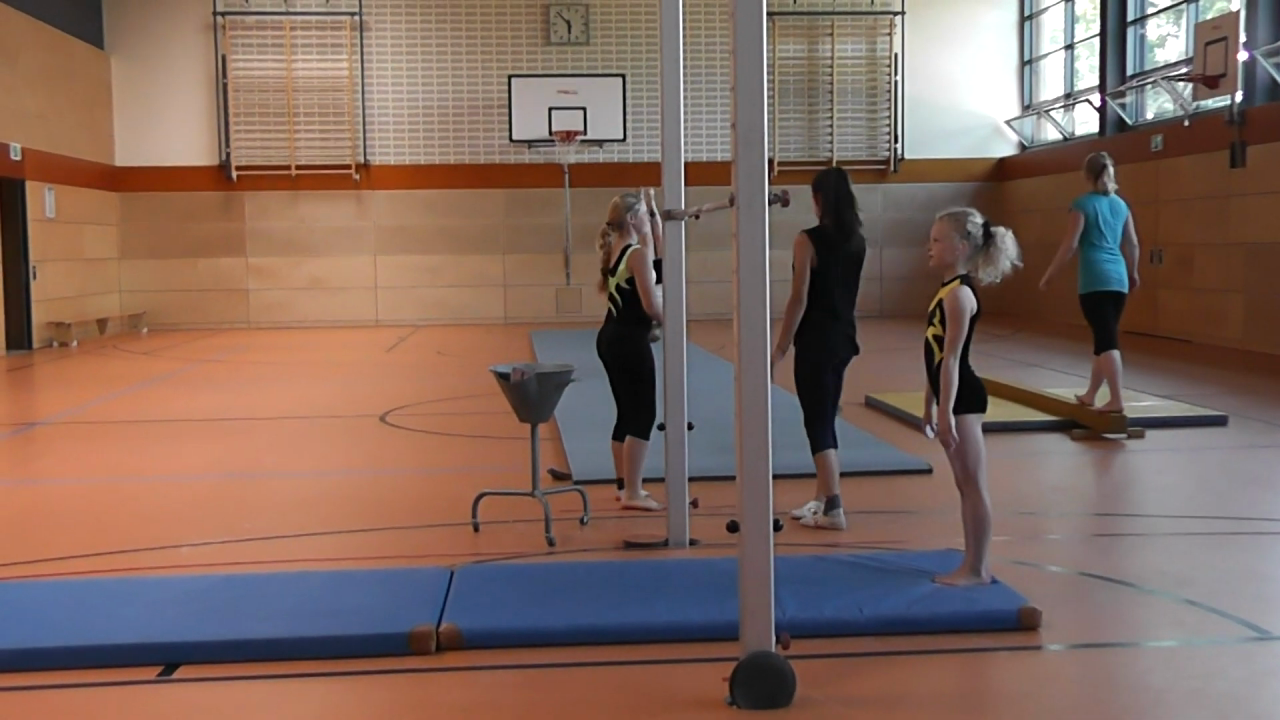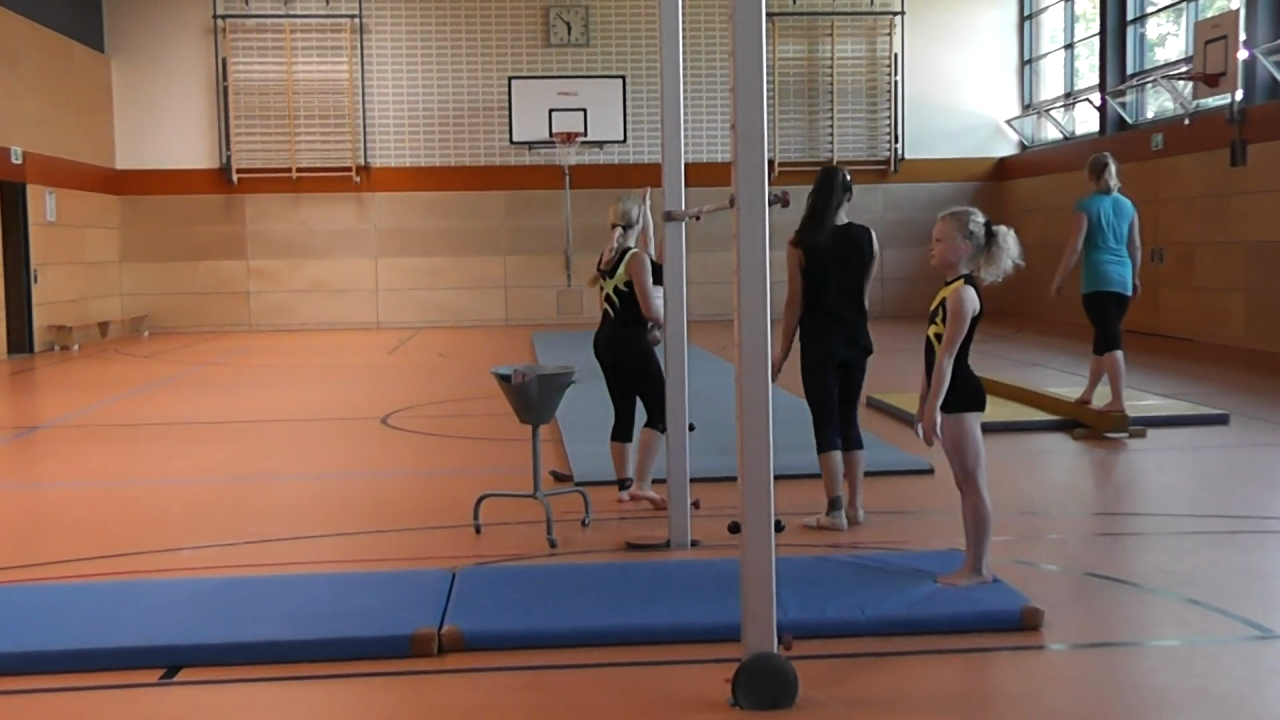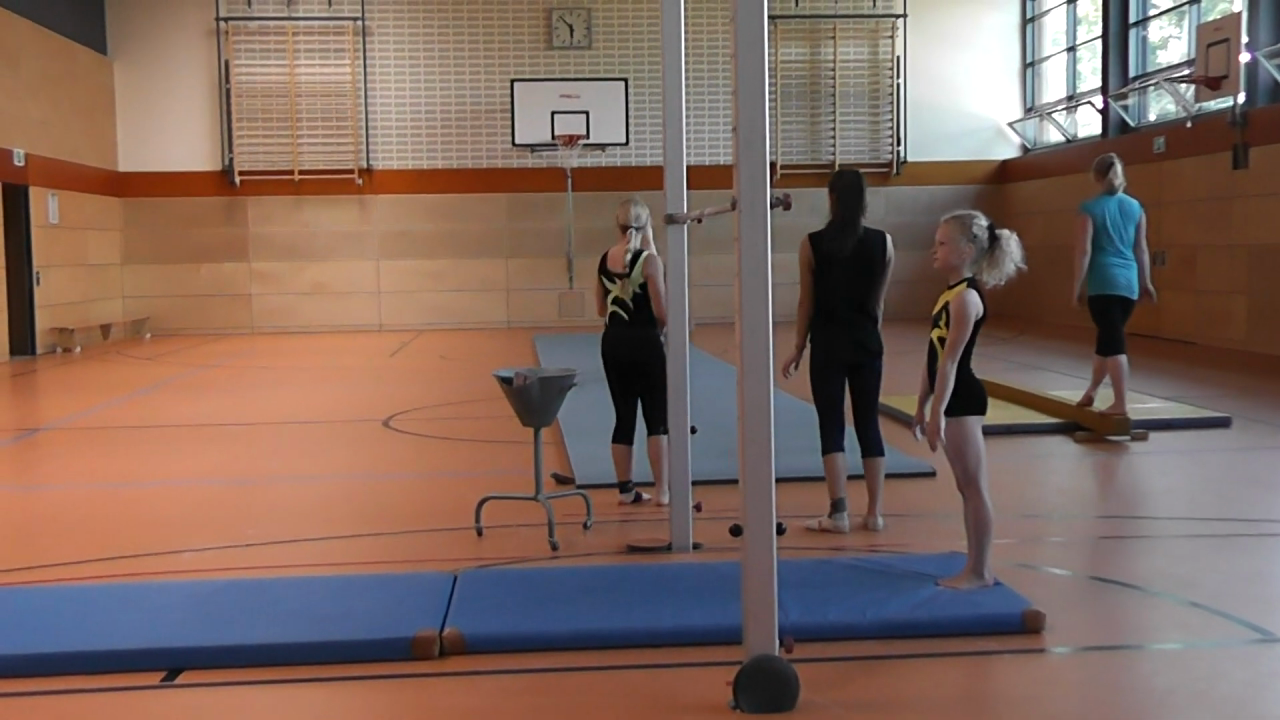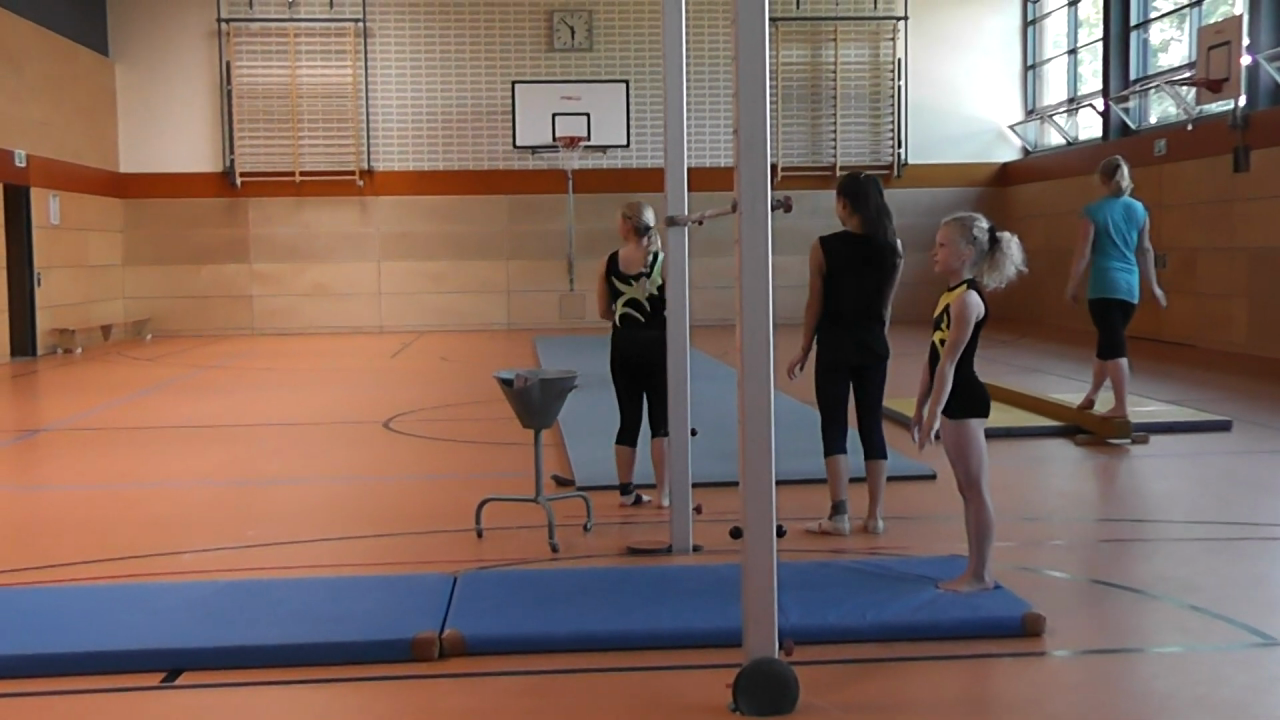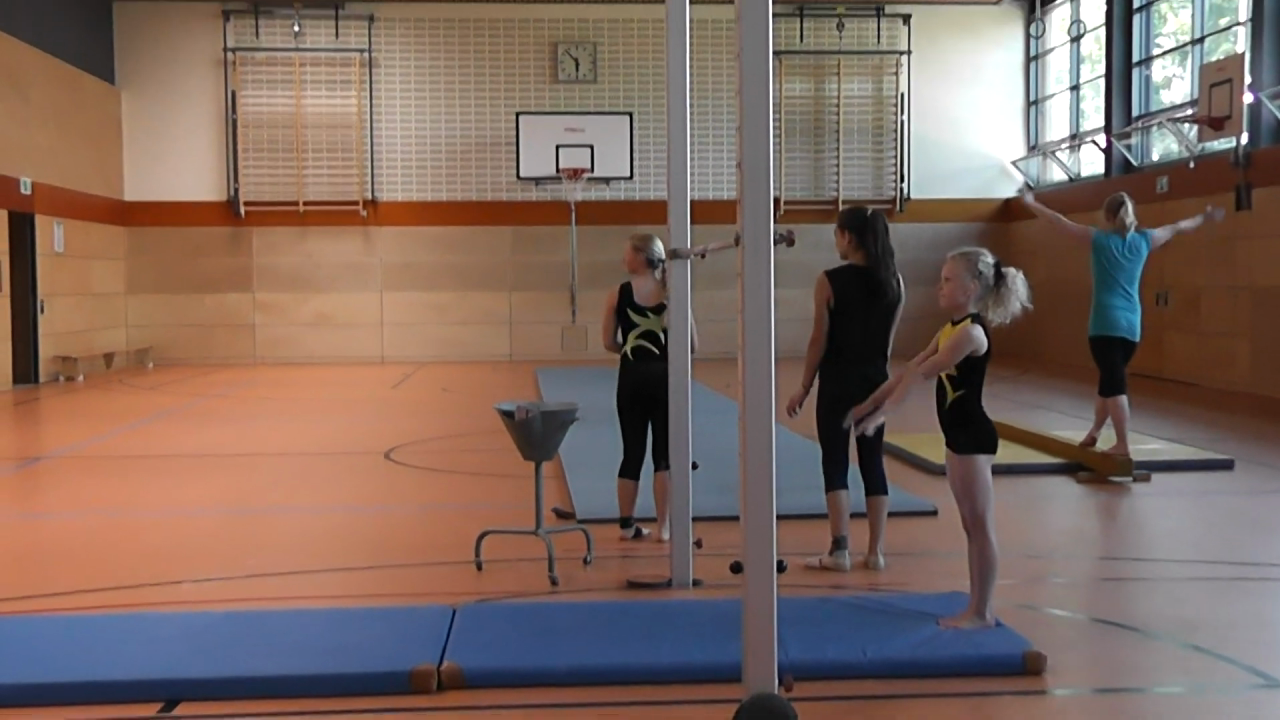
dt=0.3s
person 1, frame 1
left shoulder: (959, 294)
right shoulder: (947, 291)
left elbow: (951, 359)
left wrist: (946, 412)
right wrist: (930, 406)
left hip: (962, 400)
right hip: (952, 398)
left knee: (974, 486)
right knee: (964, 486)
left ankle: (977, 569)
right ankle: (971, 565)
person 1, frame 2
left shoulder: (962, 294)
right shoulder: (948, 290)
left elbow: (947, 356)
right elbow: (932, 354)
left wrist: (933, 408)
right wrist: (924, 404)
left hip: (961, 397)
right hip: (950, 397)
left knee: (973, 485)
right knee: (964, 485)
left ankle: (978, 569)
right ankle: (972, 564)
person 1, frame 3
left shoulder: (966, 298)
right shoulder: (950, 293)
left elbow: (950, 360)
right elbow: (933, 357)
left wrist: (938, 413)
right wrist: (922, 405)
left hip: (962, 402)
right hip: (950, 401)
left knee: (974, 488)
right knee: (966, 488)
left ankle: (980, 571)
right ankle: (973, 568)
person 1, frame 4
left shoulder: (966, 299)
right shoulder: (949, 295)
left elbow: (949, 361)
right elbow: (933, 357)
left wrist: (933, 413)
right wrist: (921, 408)
left hip: (965, 403)
right hip: (953, 403)
left knee: (977, 491)
right knee: (967, 490)
left ankle: (980, 575)
right ankle: (974, 571)
person 1, frame 5
left shoulder: (972, 332)
right shoulder: (953, 329)
left elbow: (923, 375)
right elbow: (911, 369)
left wrist: (882, 413)
right wrist: (872, 402)
left hip: (973, 438)
right hip: (959, 438)
left knee: (981, 527)
right knee: (972, 526)
left ankle: (981, 612)
right ankle: (975, 607)
person 2, frame 1
left shoulder: (807, 240)
right shoulder: (855, 240)
left elbow: (799, 300)
left wrist: (780, 349)
left hip: (818, 340)
right hip: (843, 338)
left knee: (817, 423)
right knee: (825, 419)
left ankle: (833, 510)
right ankle: (821, 500)
person 2, frame 2
left shoulder: (802, 242)
right shoulder: (867, 238)
left elbow: (795, 302)
right elbow: (865, 296)
left wrist: (783, 350)
left hip: (819, 343)
right hip: (856, 340)
left knee: (826, 424)
right knee: (848, 420)
left ankle: (835, 511)
right ankle: (855, 504)
person 2, frame 3
left shoulder: (813, 244)
right shoulder: (882, 243)
left elbow: (807, 303)
right elbow: (879, 301)
left wrist: (798, 349)
left hip: (828, 346)
right hip: (867, 345)
left knee: (831, 427)
right knee: (869, 425)
left ankle: (838, 514)
right ankle: (873, 513)
person 2, frame 4
left shoulder: (825, 247)
right shoulder: (892, 248)
left elbow: (815, 305)
right elbow: (886, 305)
left wrist: (804, 350)
left hip: (834, 349)
right hip: (873, 348)
left knee: (834, 429)
right knee: (872, 427)
left ankle: (839, 515)
right ankle: (874, 516)
person 2, frame 5
left shoulder: (830, 281)
right shoulder: (894, 282)
left elbow: (819, 340)
right elbow: (888, 339)
left wrist: (804, 387)
left hip: (837, 383)
right hip: (874, 382)
left knee: (835, 464)
right knee: (873, 463)
left ankle: (840, 551)
right ankle: (875, 551)
person 3, frame 1
left shoulder: (612, 252)
right shoulder: (638, 254)
right elbow: (651, 305)
left hip: (610, 337)
right hip: (631, 340)
left knee: (626, 413)
right knee: (643, 414)
left ankle: (626, 485)
right ankle: (633, 493)
person 3, frame 2
left shoulder: (606, 256)
right shoulder: (636, 258)
right elbow: (650, 310)
right wrist: (661, 323)
left hip: (605, 339)
right hip: (631, 341)
left knee: (623, 413)
right knee: (658, 411)
left ankle: (625, 485)
right ankle: (641, 484)
person 3, frame 3
left shoulder: (605, 259)
right shoulder: (649, 260)
left elbow: (602, 310)
right elbow: (661, 312)
right wrist: (664, 327)
left hip: (613, 342)
right hip: (643, 343)
left knee: (624, 417)
right knee: (657, 418)
left ankle: (626, 489)
right ankle: (662, 491)
person 3, frame 4
left shoulder: (609, 263)
right shoulder: (661, 261)
left elbow: (604, 312)
left hip: (623, 345)
right hip: (656, 344)
left knee: (629, 419)
right knee: (661, 420)
left ankle: (627, 491)
right ankle: (663, 493)
person 3, frame 5
left shoulder: (618, 294)
left elbow: (609, 343)
right elbow: (691, 344)
left hip: (632, 377)
right hip: (664, 376)
left knee: (632, 452)
right knee: (665, 453)
left ankle: (627, 525)
right ankle: (663, 527)
person 4, frame 1
left shoulder: (1082, 204)
right shoulder: (1120, 204)
left elbow: (1070, 245)
right elbow: (1132, 243)
left wrist: (1048, 275)
right wrist: (1133, 272)
left hip: (1095, 279)
right hip: (1119, 279)
left knee: (1107, 340)
right knee: (1105, 338)
left ankle: (1116, 400)
right ankle: (1090, 395)
person 4, frame 2
left shoulder: (1086, 205)
right shoulder: (1127, 205)
left elbow: (1075, 247)
right elbow: (1135, 247)
left wrist: (1058, 280)
right wrist: (1134, 278)
left hip: (1098, 280)
right hip: (1123, 280)
left knee: (1110, 339)
right knee: (1105, 337)
left ankle: (1118, 401)
right ankle: (1089, 392)
person 4, frame 3
left shoulder: (1091, 207)
right shoulder: (1135, 206)
left elbow: (1084, 251)
right elbow: (1141, 248)
left wrist: (1077, 287)
right wrist: (1146, 282)
left hip: (1103, 283)
right hip: (1129, 283)
left knee: (1113, 342)
right knee: (1108, 339)
left ankle: (1120, 404)
right ankle: (1091, 392)
person 4, frame 4
left shoulder: (1094, 211)
right shoulder: (1139, 209)
left elbow: (1082, 253)
right elbow: (1146, 250)
left wrist: (1071, 287)
right wrist: (1154, 286)
left hip: (1104, 287)
right hip: (1130, 287)
left knee: (1114, 346)
right knee: (1108, 342)
left ankle: (1121, 407)
right ankle: (1091, 395)
person 4, frame 5
left shoulder: (1098, 239)
right shoulder: (1143, 240)
left elbow: (1062, 224)
right elbow: (1176, 228)
left wrist: (1032, 204)
right wrist: (1203, 217)
left hip: (1105, 324)
right hip: (1131, 324)
left knee: (1114, 383)
right knee: (1110, 380)
left ankle: (1123, 446)
right ankle: (1094, 433)
